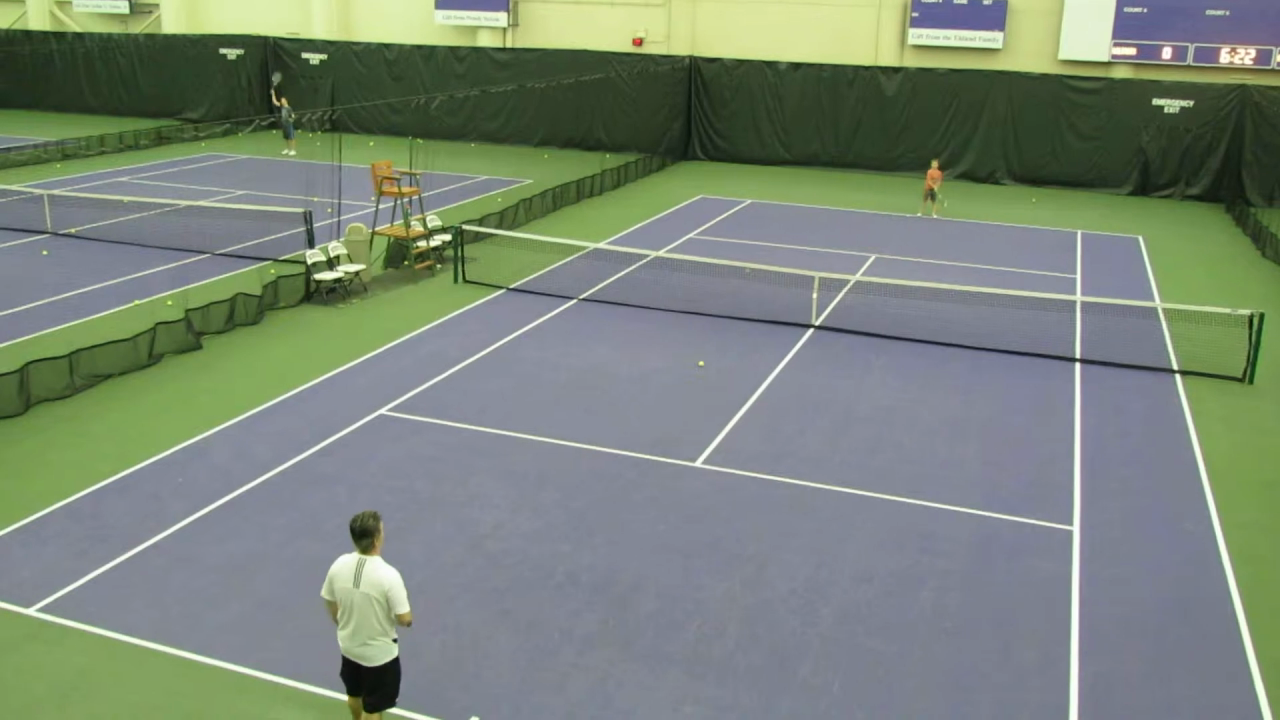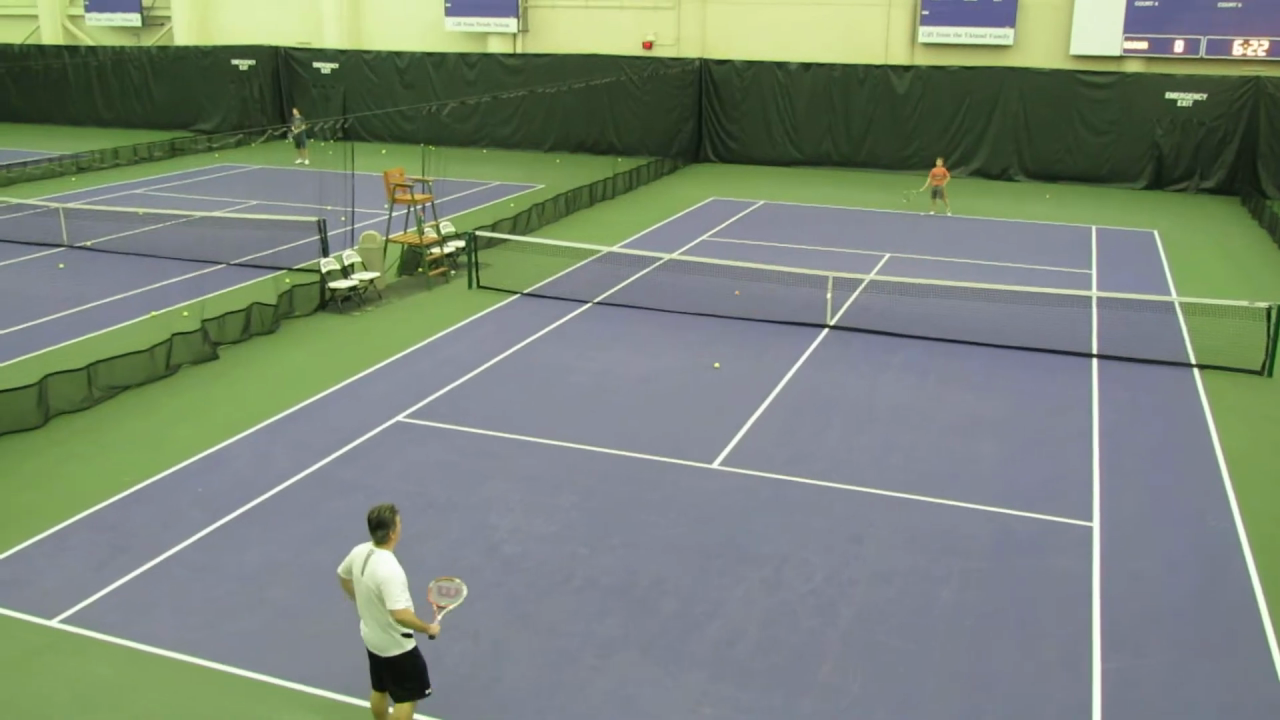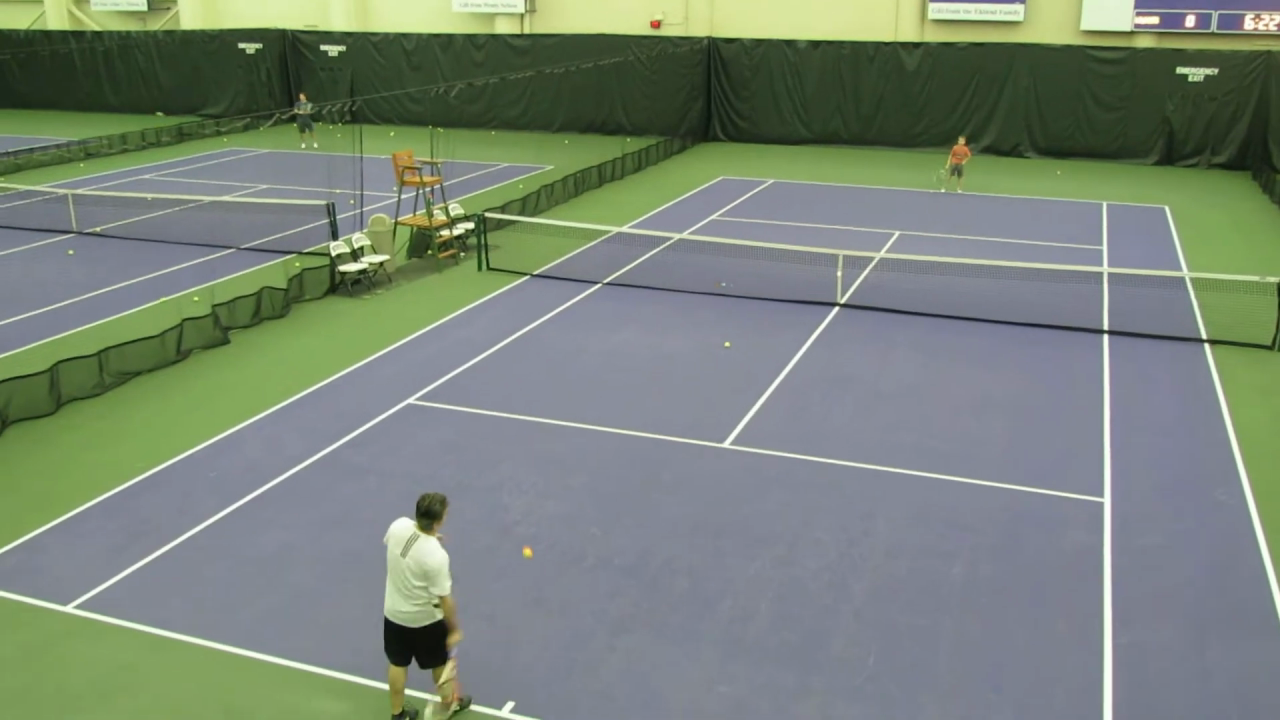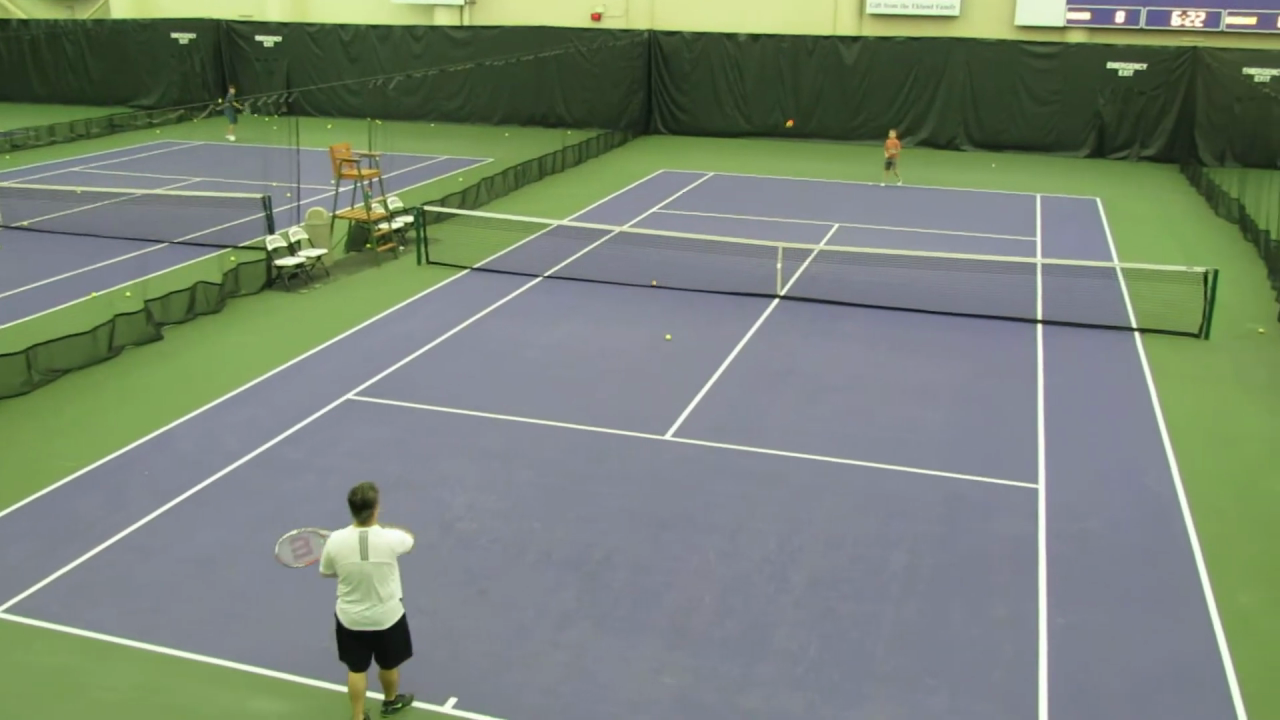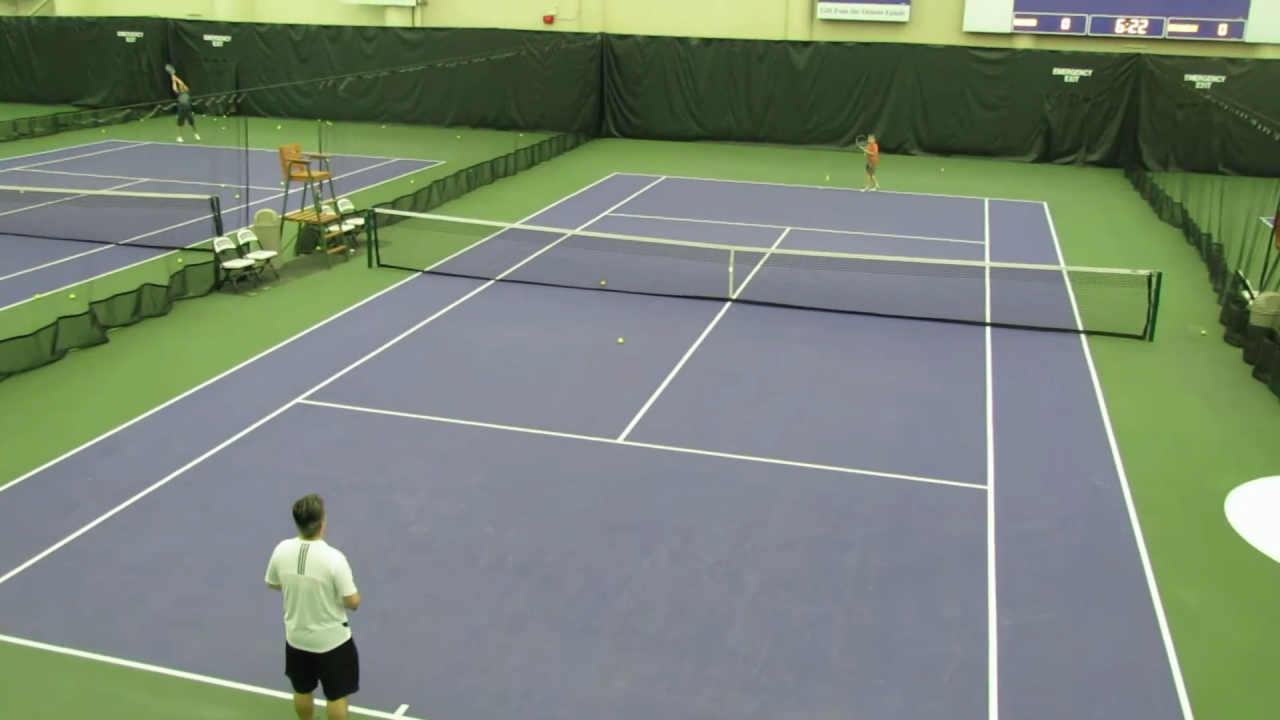
dt=0.7s
person 1, frame 1
left shoulder: (339, 565)
right shoulder: (388, 576)
left elbow: (331, 606)
right elbow: (404, 619)
right wrist: (408, 619)
left hip: (348, 647)
right hip: (379, 654)
left knee: (355, 695)
person 1, frame 2
left shoulder: (359, 552)
right shoulder: (389, 570)
left elbow: (344, 578)
right elbow: (400, 615)
right wrist: (428, 628)
left hip: (372, 639)
right hip: (397, 645)
left knee: (379, 689)
right knee: (408, 698)
person 1, frame 3
left shoulder: (398, 526)
right shoulder: (435, 556)
right elbow: (444, 599)
right wrist: (454, 630)
left hip: (393, 612)
right hip: (424, 618)
left knee: (397, 663)
right knee: (441, 660)
person 1, frame 4
left shoulder: (336, 540)
right shoulder: (391, 539)
left elbow: (327, 572)
right elbow: (409, 538)
right wrist: (383, 527)
left hip: (350, 618)
right hip: (387, 617)
left knee: (356, 669)
right knee: (389, 664)
person 1, frame 5
left shoulder: (282, 550)
right shoulder: (333, 558)
left elbow: (273, 583)
right elbow: (353, 601)
right wrist: (349, 602)
left hip: (296, 637)
right hip: (332, 640)
left knee: (302, 690)
right knee: (337, 695)
